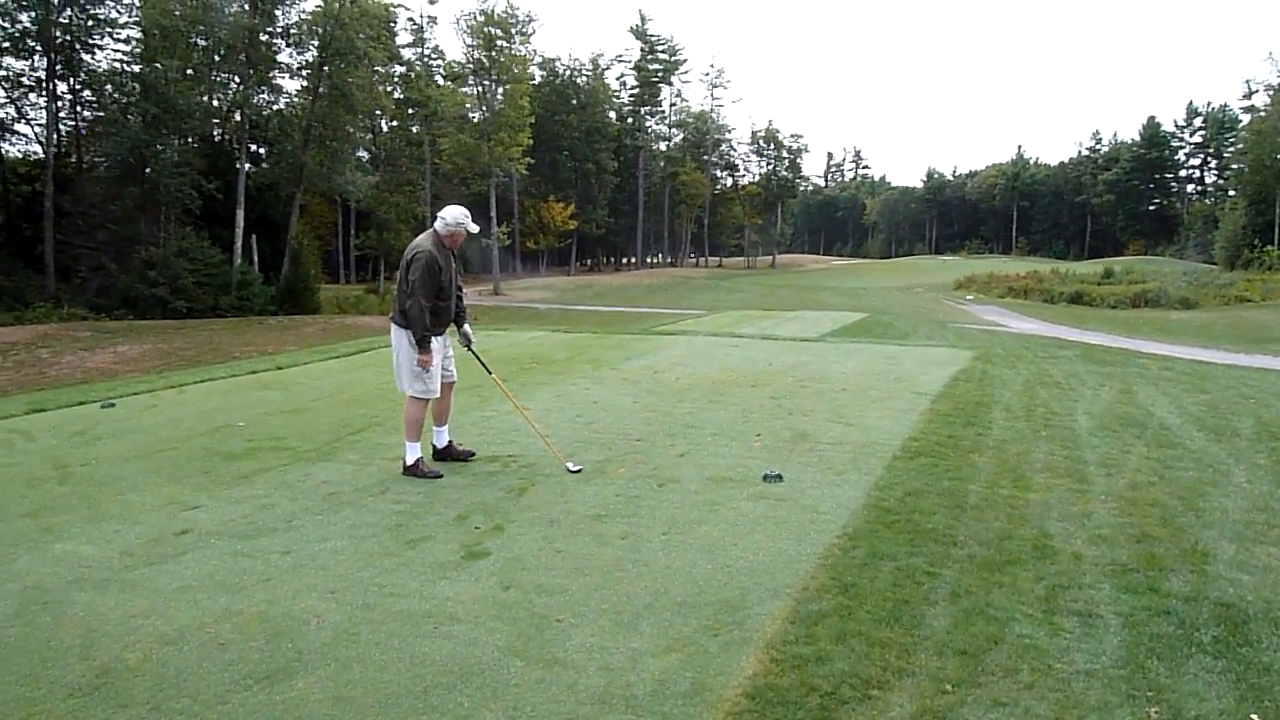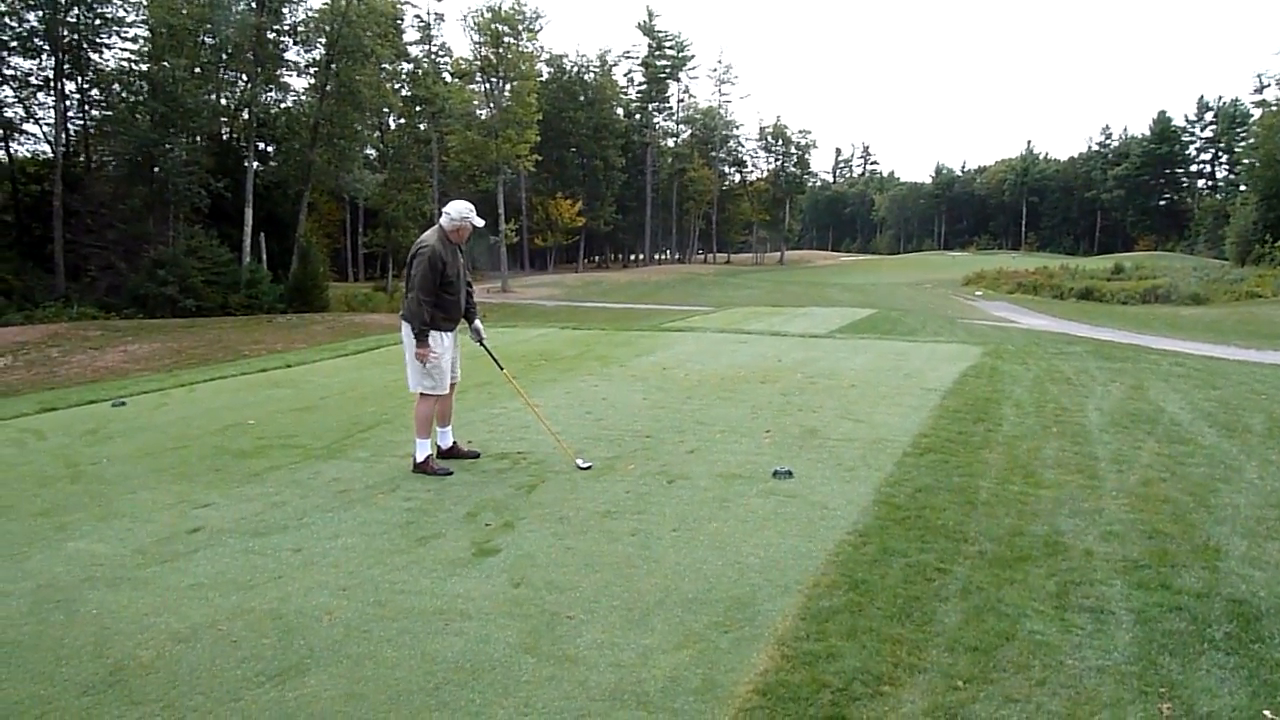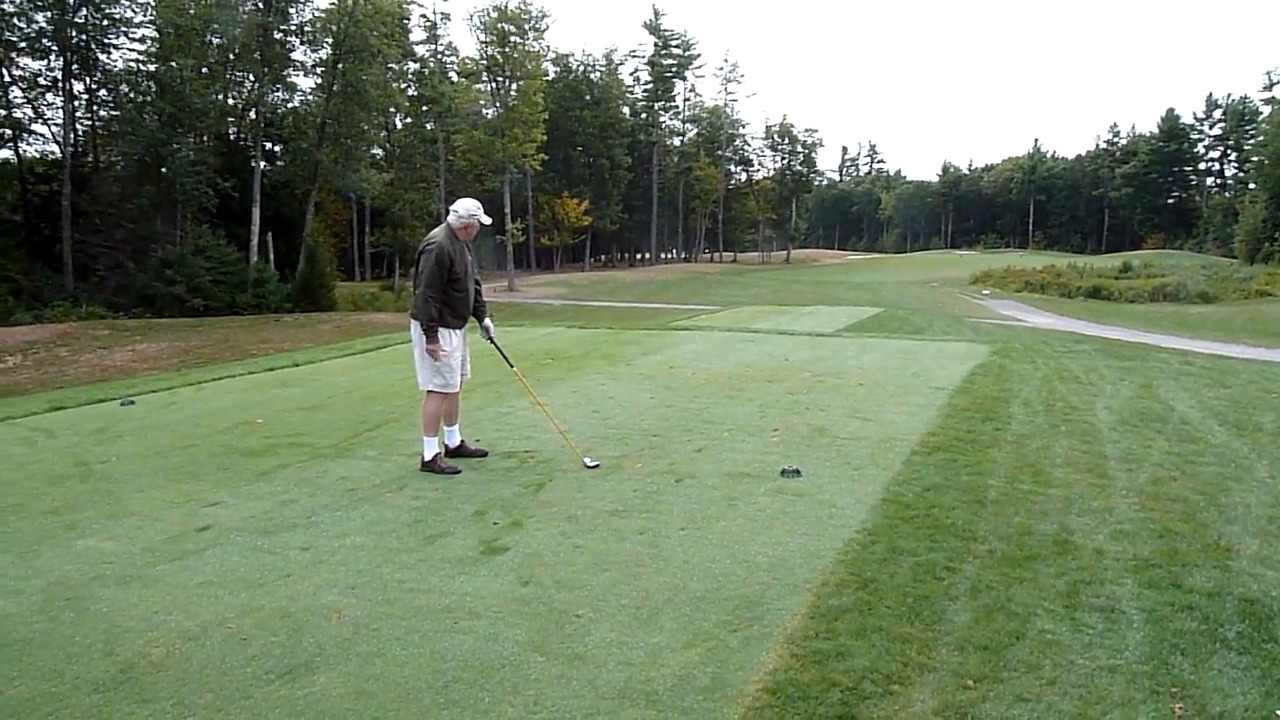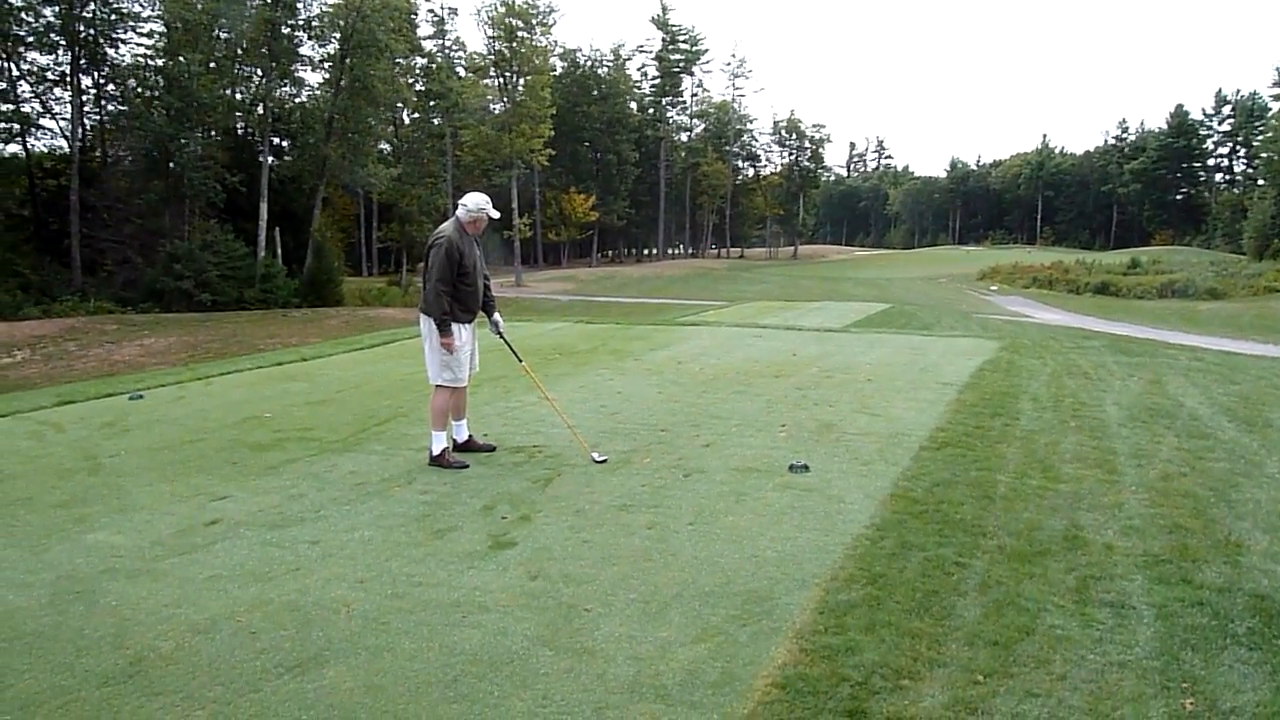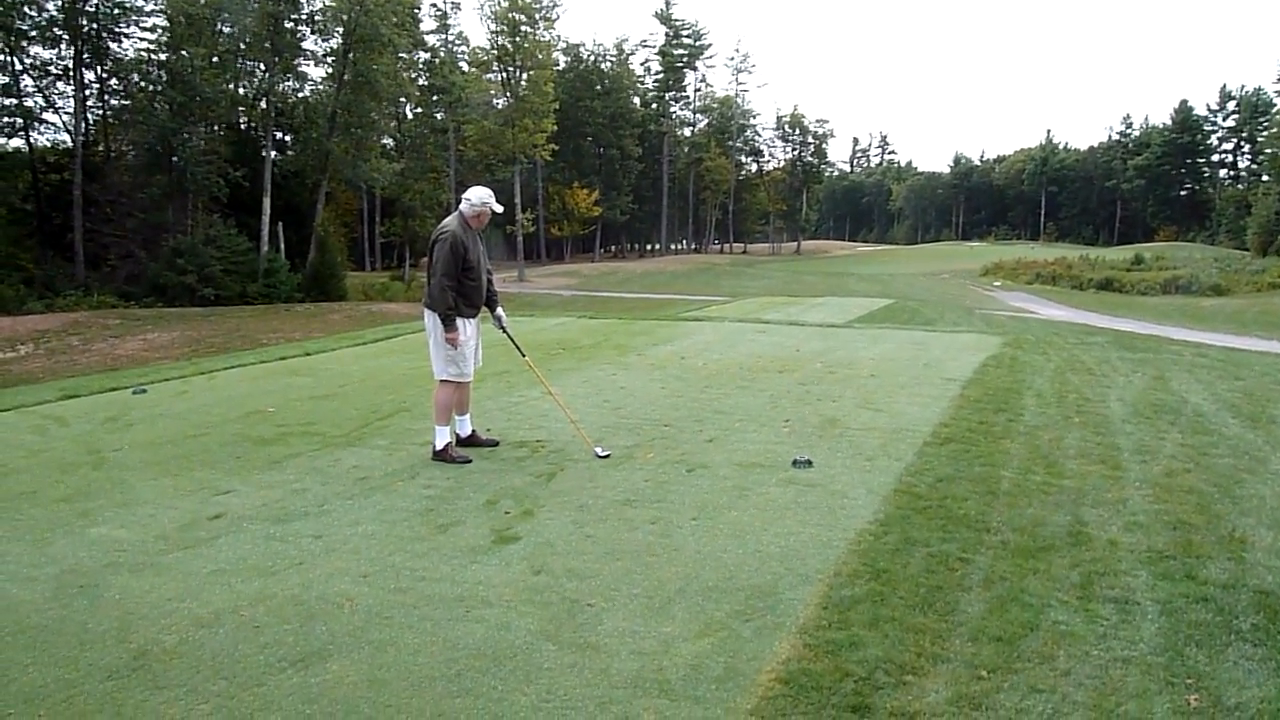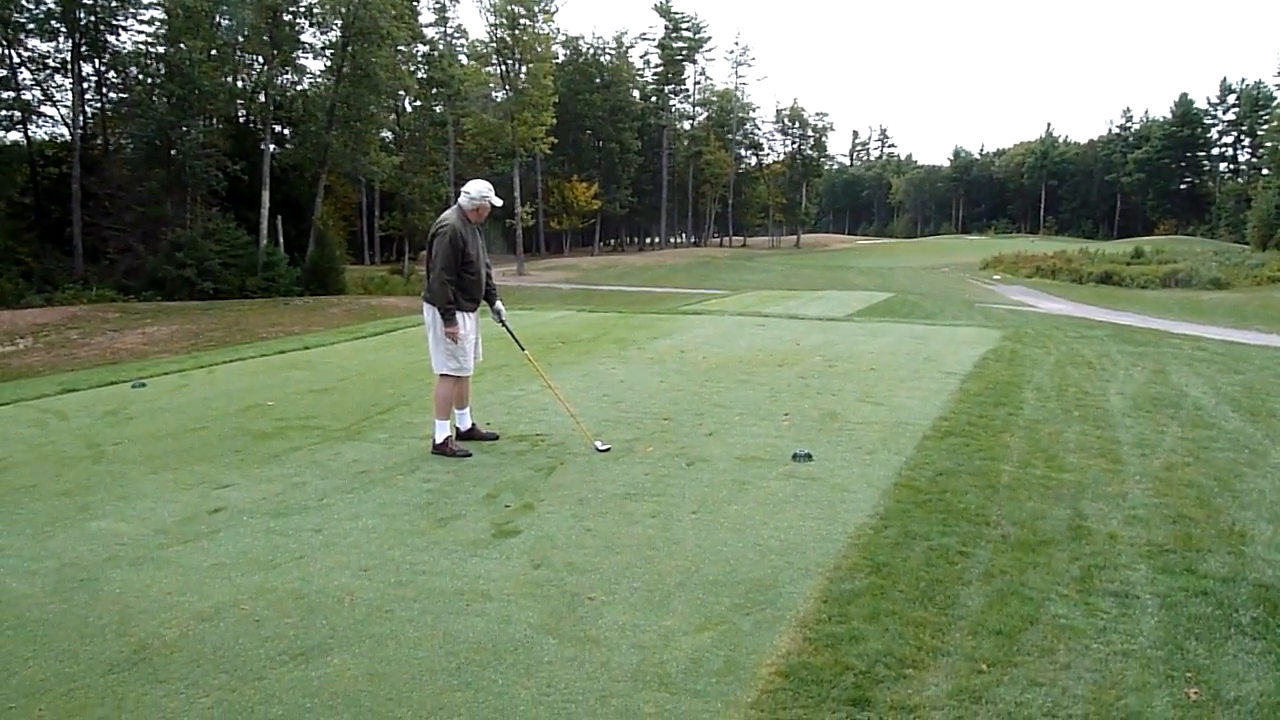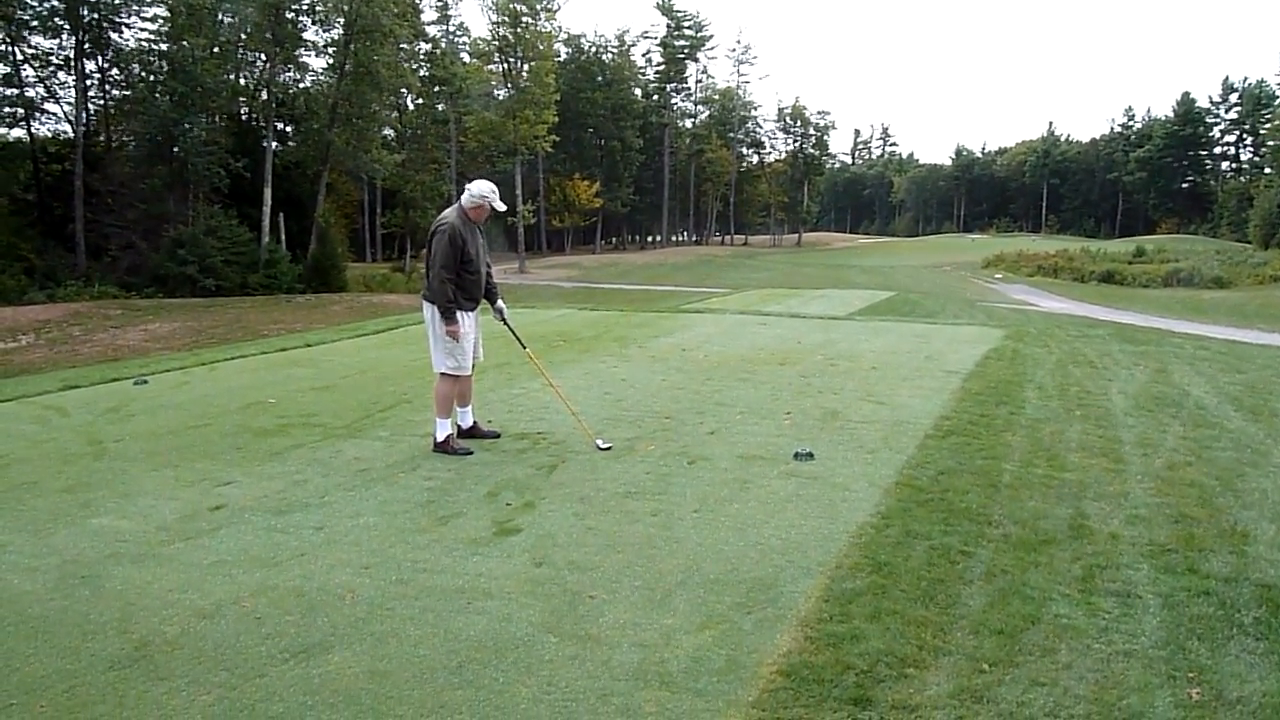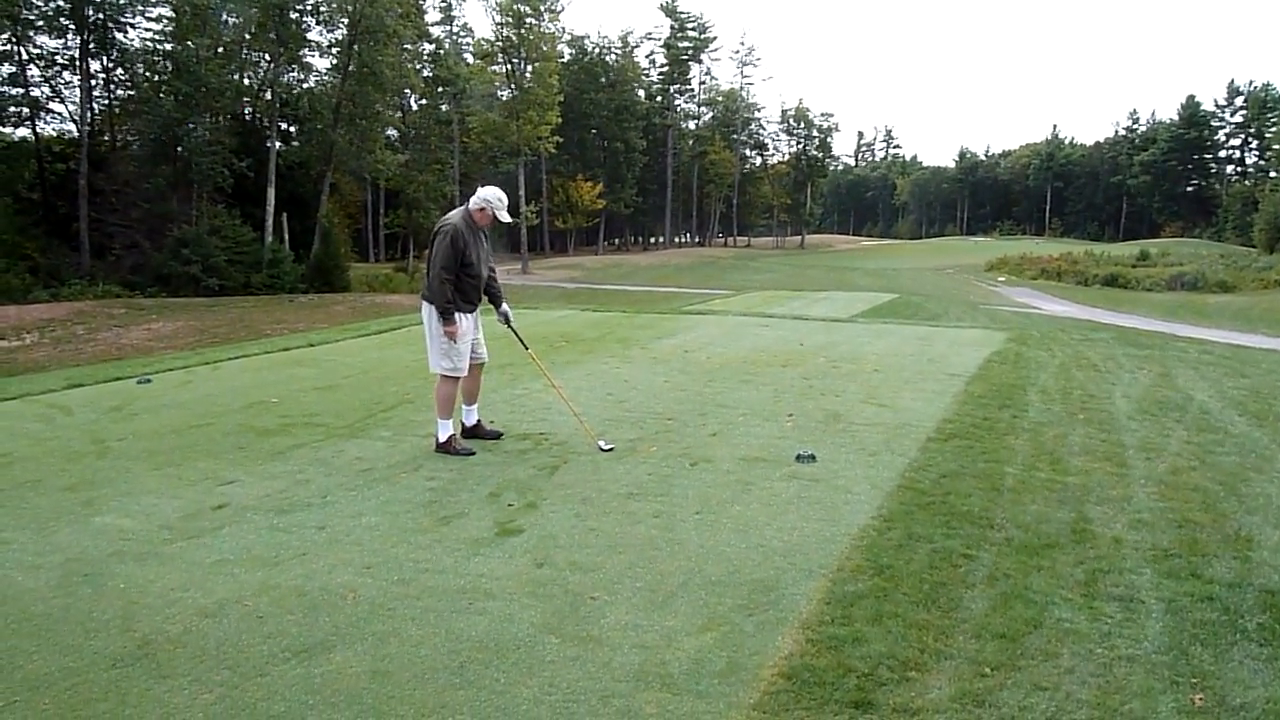
dt=0.2s
person 1, frame 1
left shoulder: (445, 249)
right shoulder: (425, 254)
left elbow: (455, 289)
right elbow: (418, 303)
left wrist: (462, 322)
right wrist: (422, 346)
left hip: (436, 331)
right hip: (416, 334)
left knee: (446, 384)
right knee: (421, 393)
left ankle: (442, 444)
right ankle: (412, 460)
person 1, frame 2
left shoulder: (453, 245)
right shoulder: (430, 249)
left elbow: (464, 285)
right elbow: (418, 297)
left wrist: (473, 318)
right wrist: (421, 339)
left hip: (446, 328)
right hip: (428, 332)
left knee: (447, 386)
right knee: (430, 391)
left ankle: (446, 444)
right ankle: (422, 457)
person 1, frame 3
left shoulder: (461, 243)
right shoulder: (437, 246)
left elbow: (473, 283)
right elbow: (426, 294)
left wrist: (482, 316)
right wrist: (431, 335)
left hip: (455, 326)
right hip: (437, 329)
left knee: (454, 385)
right knee: (438, 388)
left ankle: (453, 443)
right ankle: (430, 455)
person 1, frame 4
left shoulder: (469, 237)
right shoulder: (446, 240)
left elbow: (482, 278)
right elbow: (437, 289)
left wrist: (491, 310)
right wrist: (444, 330)
left hip: (464, 320)
right hip: (447, 323)
left knee: (461, 379)
right knee: (446, 382)
left ankle: (461, 437)
right ankle: (438, 449)
person 1, frame 5
left shoulder: (471, 232)
right shoulder: (451, 235)
left elbow: (484, 273)
right elbow: (441, 284)
left wrist: (494, 305)
right wrist: (449, 325)
left hip: (467, 315)
right hip: (450, 318)
left knee: (465, 375)
right knee: (450, 377)
left ankle: (465, 432)
right ankle: (441, 444)
person 1, frame 6
left shoulder: (471, 225)
right shoulder: (449, 229)
left elbow: (483, 266)
right elbow: (441, 278)
left wrist: (493, 299)
right wrist: (449, 319)
left hip: (466, 309)
right hip: (449, 312)
left knee: (464, 369)
right knee: (450, 372)
left ankle: (465, 426)
right ankle: (441, 438)
person 1, frame 7
left shoulder: (473, 225)
right shoulder: (449, 227)
left elbow: (484, 265)
right elbow: (440, 276)
left wrist: (494, 298)
right wrist: (449, 317)
left hip: (467, 308)
right hip: (449, 311)
left knee: (467, 367)
right knee: (451, 371)
left ankle: (466, 423)
right ankle: (443, 436)
person 1, frame 8
left shoulder: (479, 229)
right shoulder: (452, 228)
left elbow: (487, 269)
right elbow: (440, 277)
left wrist: (499, 301)
right wrist: (447, 318)
left hip: (469, 309)
right hip: (448, 312)
left knee: (476, 363)
right knee: (452, 372)
left ankle: (470, 422)
right ankle: (445, 436)
